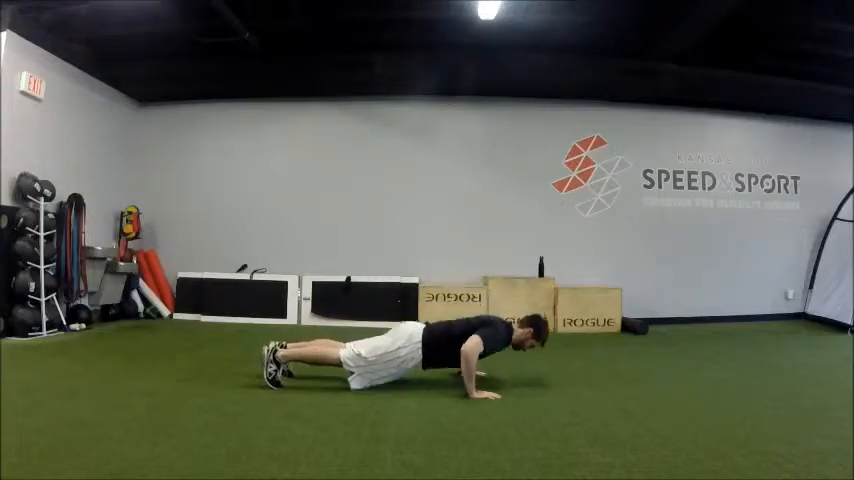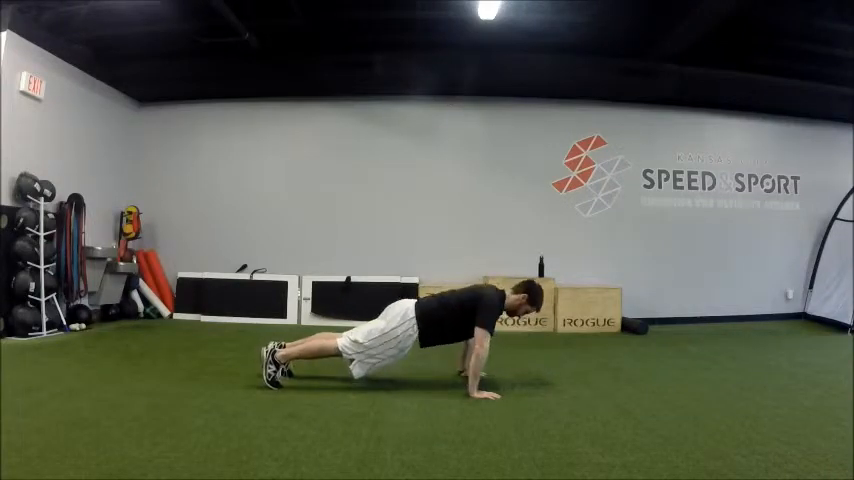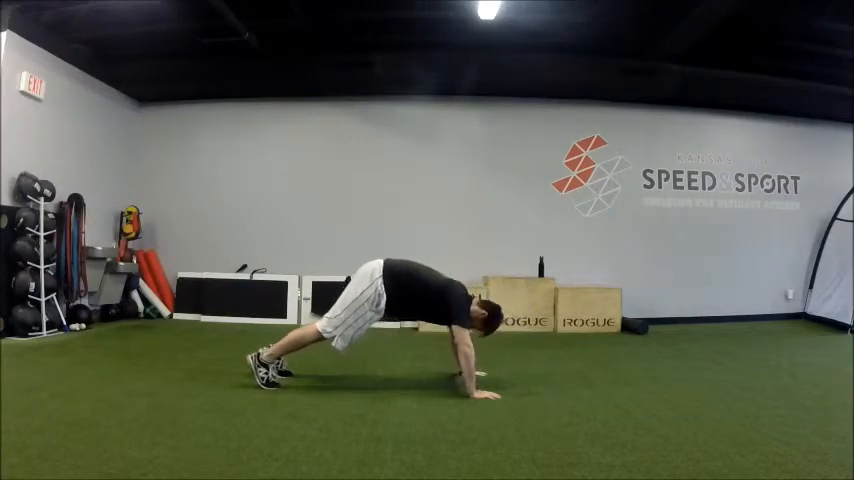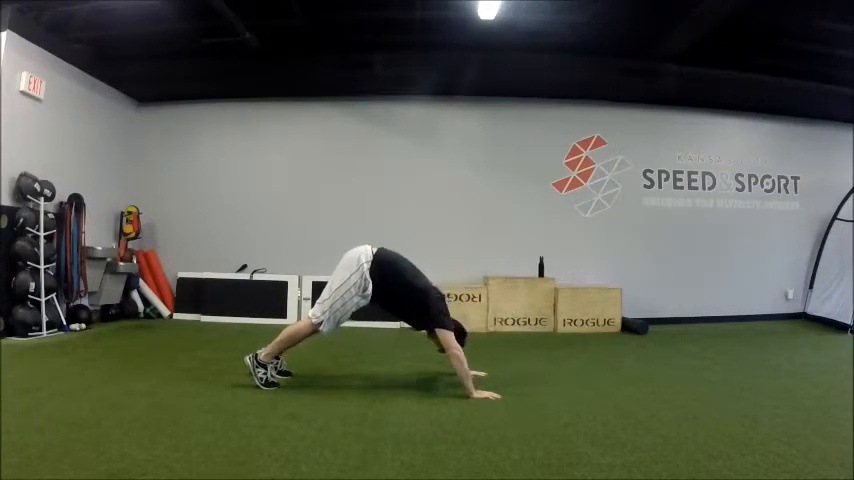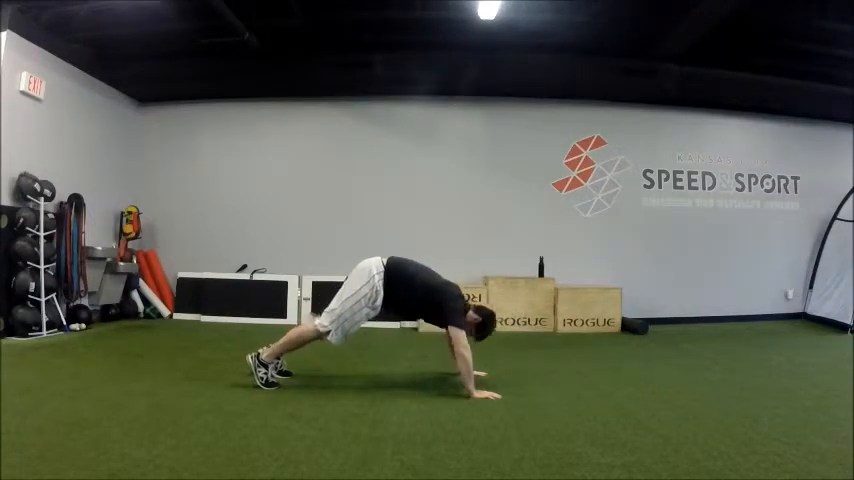
dt=1s
person 1, frame 1
left shoulder: (496, 327)
right shoulder: (501, 334)
right elbow: (468, 351)
left wrist: (466, 368)
right wrist: (473, 390)
left hip: (414, 335)
right hip: (414, 346)
left knee: (346, 351)
right knee: (344, 358)
left ankle: (282, 348)
right ankle: (280, 356)
person 1, frame 2
left shoulder: (488, 296)
right shoulder: (492, 301)
left elbow: (470, 336)
right elbow: (481, 346)
left wrist: (465, 368)
right wrist: (474, 390)
left hip: (409, 314)
right hip: (409, 323)
left knee: (345, 341)
right knee: (345, 347)
left ankle: (282, 348)
right ankle: (279, 356)
person 1, frame 3
left shoulder: (454, 299)
right shoulder: (459, 299)
left elbow: (456, 341)
right elbow: (464, 346)
left wrist: (465, 370)
right wrist: (473, 390)
left hip: (380, 280)
right hip: (377, 283)
left knee: (328, 327)
right knee: (327, 329)
left ankle: (273, 354)
right ankle: (264, 358)
person 1, frame 4
left shoulder: (430, 305)
right shoulder: (435, 307)
left elbow: (452, 350)
right elbow: (453, 350)
left wrist: (463, 370)
right wrist: (472, 391)
left hip: (367, 266)
right hip: (364, 268)
left knee: (320, 321)
right knee: (319, 320)
left ankle: (272, 356)
right ankle: (262, 359)
person 1, frame 5
left shoulder: (451, 299)
right shoulder: (454, 302)
left elbow: (454, 343)
right elbow: (461, 348)
left wrist: (464, 369)
right wrist: (472, 390)
left hip: (379, 278)
right hip: (376, 279)
left knee: (326, 326)
right knee: (325, 326)
left ankle: (273, 355)
right ankle: (264, 358)
